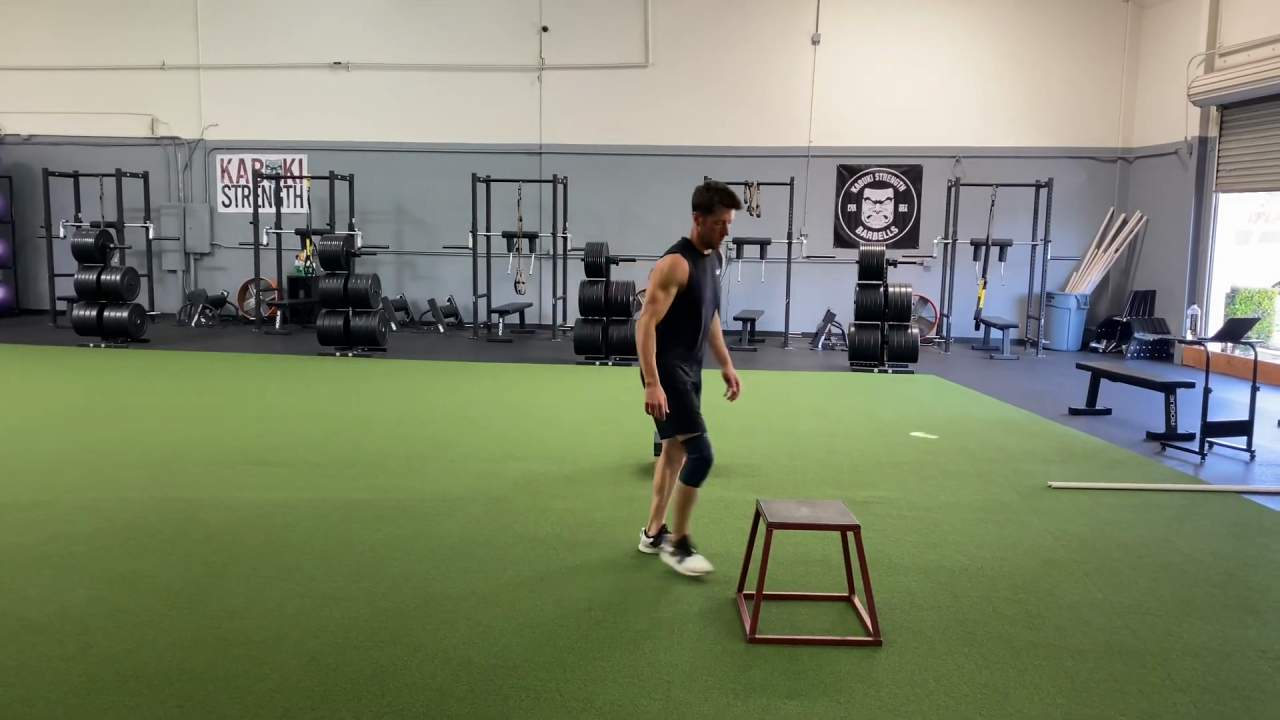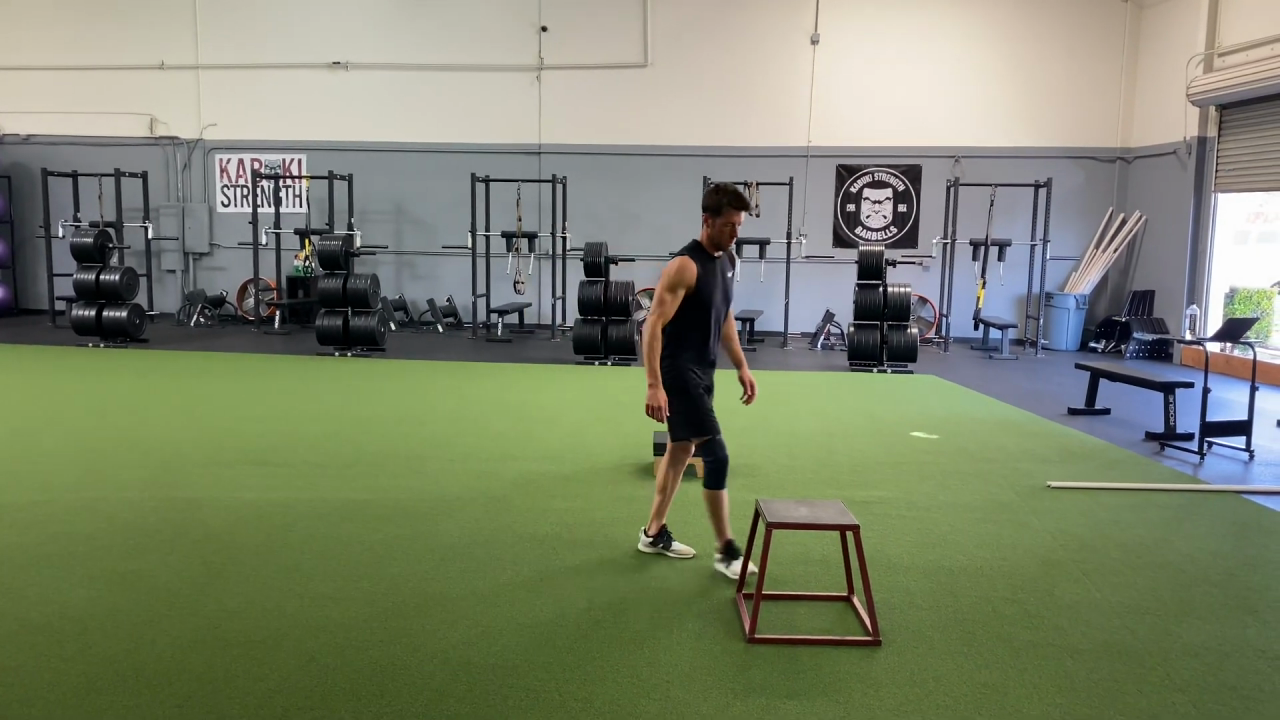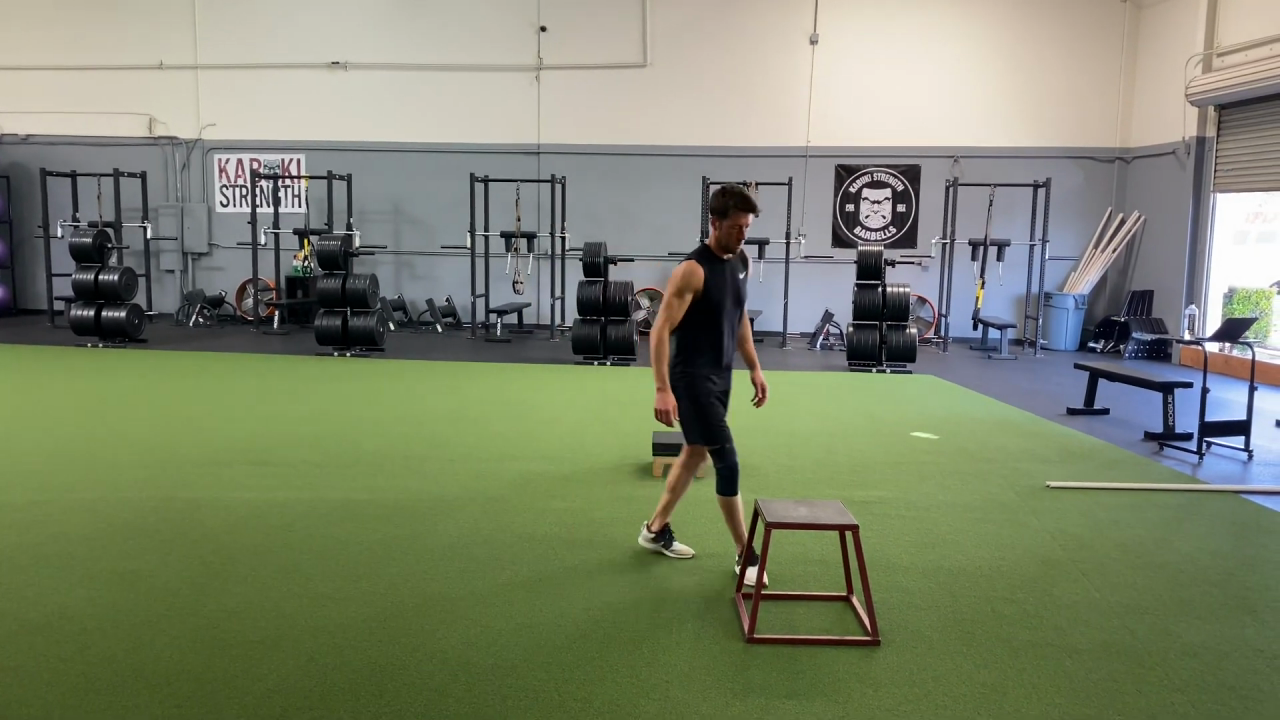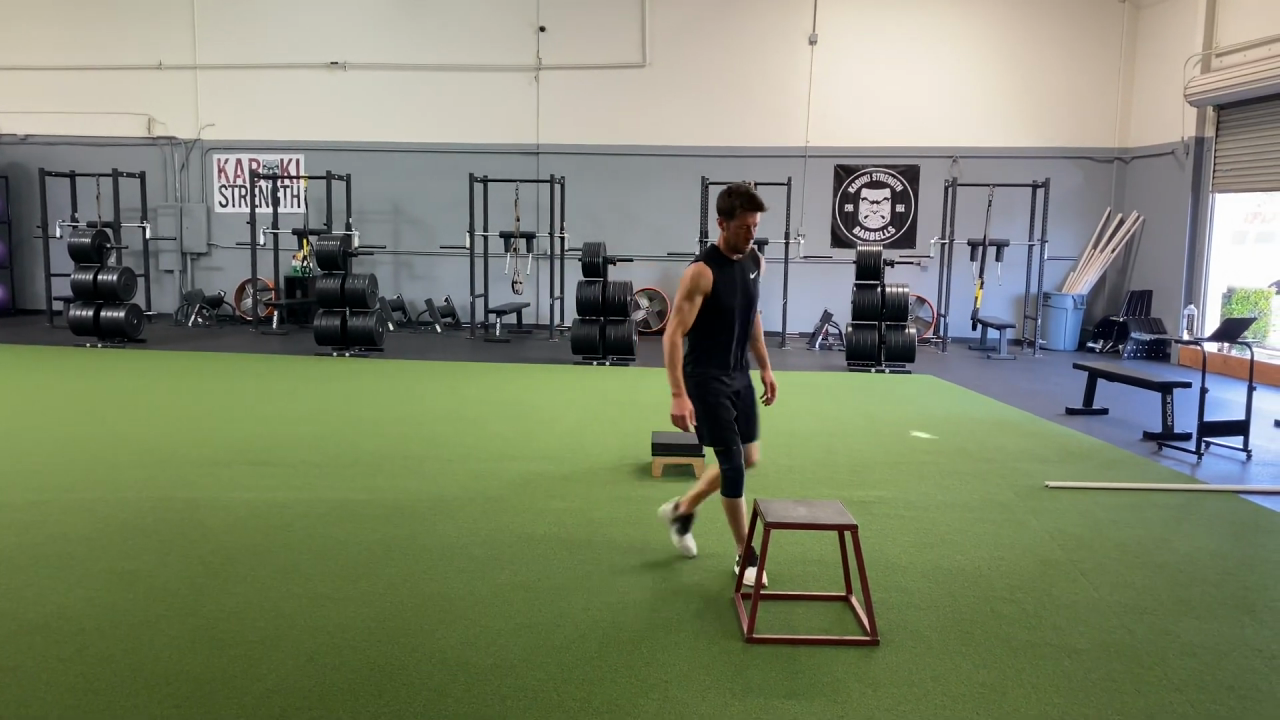
dt=0.1s
person 1, frame 1
left shoulder: (715, 258)
right shoulder: (675, 263)
right elbow: (646, 324)
left wrist: (726, 365)
right wrist: (652, 383)
left hip: (689, 369)
right hip: (668, 369)
left knee: (675, 448)
right knee: (700, 453)
left ankle: (655, 532)
right ankle: (679, 543)
person 1, frame 2
left shoulder: (728, 260)
right shoulder: (685, 265)
right elbow: (653, 326)
left wrist: (742, 368)
right wrist: (654, 386)
left hip: (702, 371)
right hip: (679, 373)
left knee: (680, 450)
right knee: (717, 457)
left ankle: (654, 532)
right ankle: (726, 550)
person 1, frame 3
left shoulder: (743, 262)
right shoulder: (693, 270)
right elbow: (661, 330)
left wrist: (754, 368)
right wrist: (663, 390)
left hip: (722, 376)
right hip: (693, 379)
left knee: (694, 455)
right knee: (726, 462)
left ankle: (655, 530)
right ankle: (744, 555)
person 1, frame 4
left shoulder: (756, 261)
right shoulder: (702, 272)
right elbow: (674, 334)
left wrist: (766, 368)
right wrist: (678, 395)
left hip: (739, 377)
right hip: (707, 380)
left knee: (748, 459)
right knee: (733, 465)
left ankle: (681, 511)
right ankle: (745, 557)
